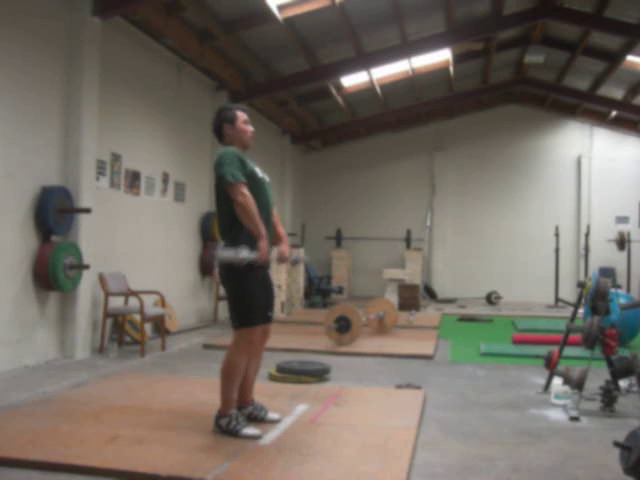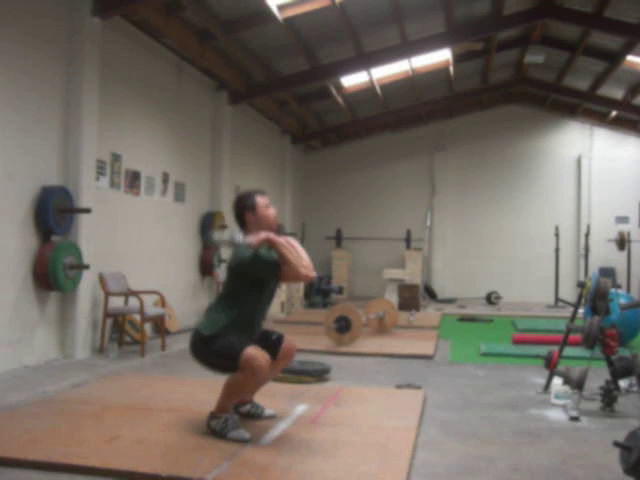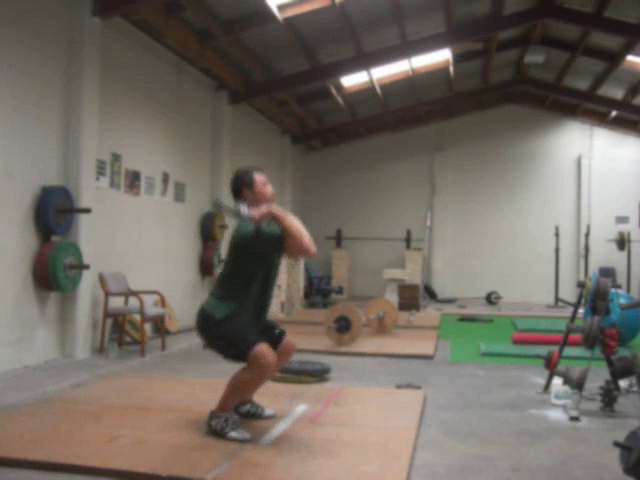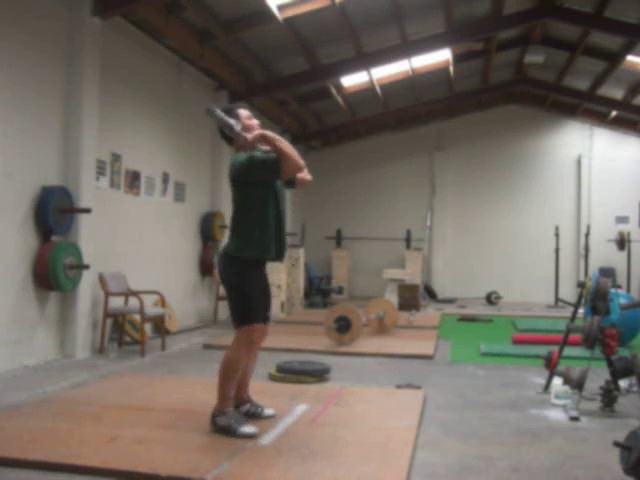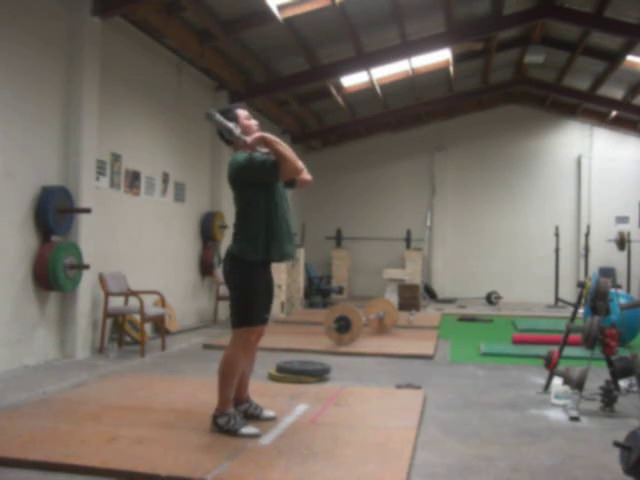
dt=0.4s
person 1, frame 1
left shoulder: (245, 162)
right shoulder: (228, 156)
left elbow: (268, 208)
right elbow: (242, 197)
left wrist: (282, 241)
right wrist: (261, 239)
left hip: (257, 262)
right hip: (242, 262)
left knee: (260, 336)
right knee: (246, 338)
left ankle: (246, 404)
right ankle: (227, 414)
person 1, frame 2
left shoulder: (267, 251)
right shoulder: (250, 256)
left elbow: (309, 273)
right elbow: (301, 274)
left wrist: (284, 243)
right wrist: (275, 240)
left hip: (237, 331)
right hip: (211, 340)
left knee: (287, 350)
right knee: (259, 361)
left ankle: (242, 400)
right ankle: (220, 415)
person 1, frame 3
left shoulder: (267, 228)
right shoulder: (252, 231)
left elbow: (308, 248)
right elbow: (304, 249)
left wrist: (285, 217)
right wrist: (277, 213)
left hip: (243, 315)
right hip: (219, 319)
left knee: (286, 347)
right knee: (265, 359)
left ankle: (242, 400)
right ankle: (220, 415)
person 1, frame 4
left shoulder: (259, 160)
right shoulder: (246, 162)
left elbow: (303, 176)
right elbow: (296, 164)
left wrist: (269, 141)
right wrist: (268, 137)
left hip: (254, 260)
right hip: (241, 261)
left knee: (256, 335)
right knee: (249, 336)
left ankle: (242, 400)
right ankle: (223, 412)
person 1, frame 5
left shoulder: (261, 159)
right shoulder: (244, 162)
left elbow: (303, 177)
right elbow: (293, 168)
left wrist: (268, 142)
right wrist: (267, 138)
left hip: (259, 261)
right hip: (246, 261)
left knee: (254, 336)
right knee: (243, 337)
left ankle: (242, 401)
right ankle: (223, 413)
